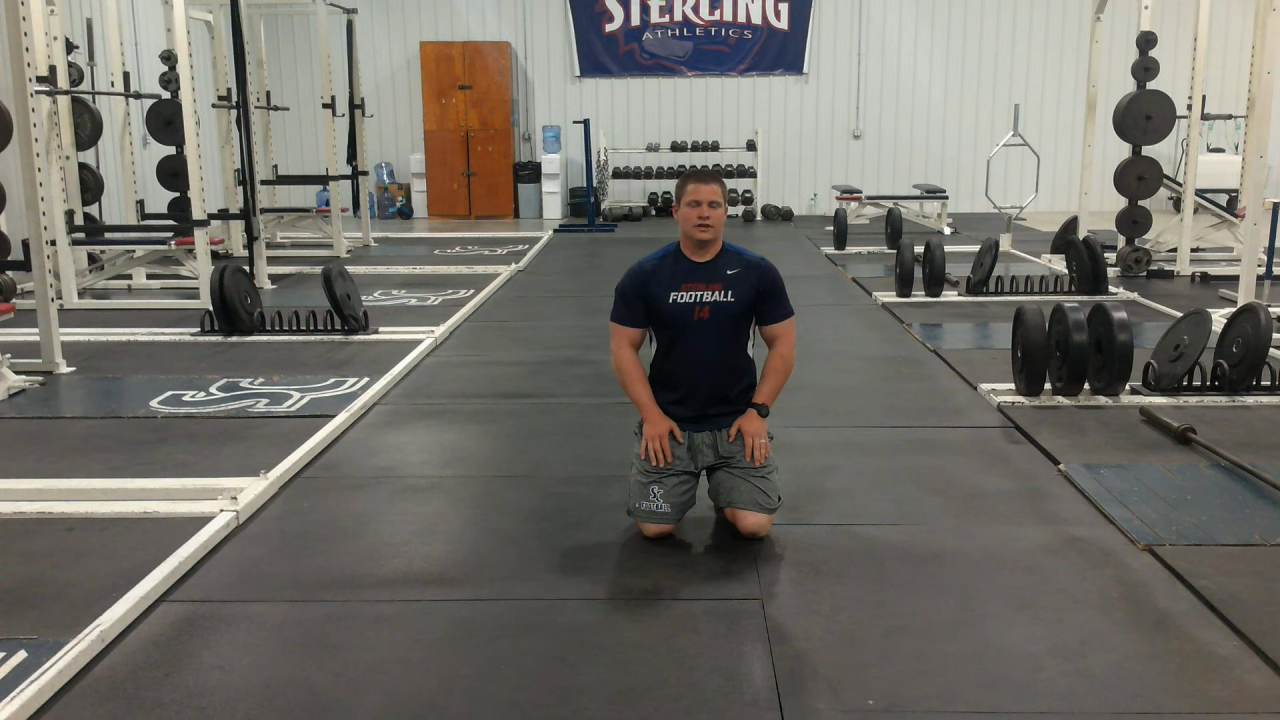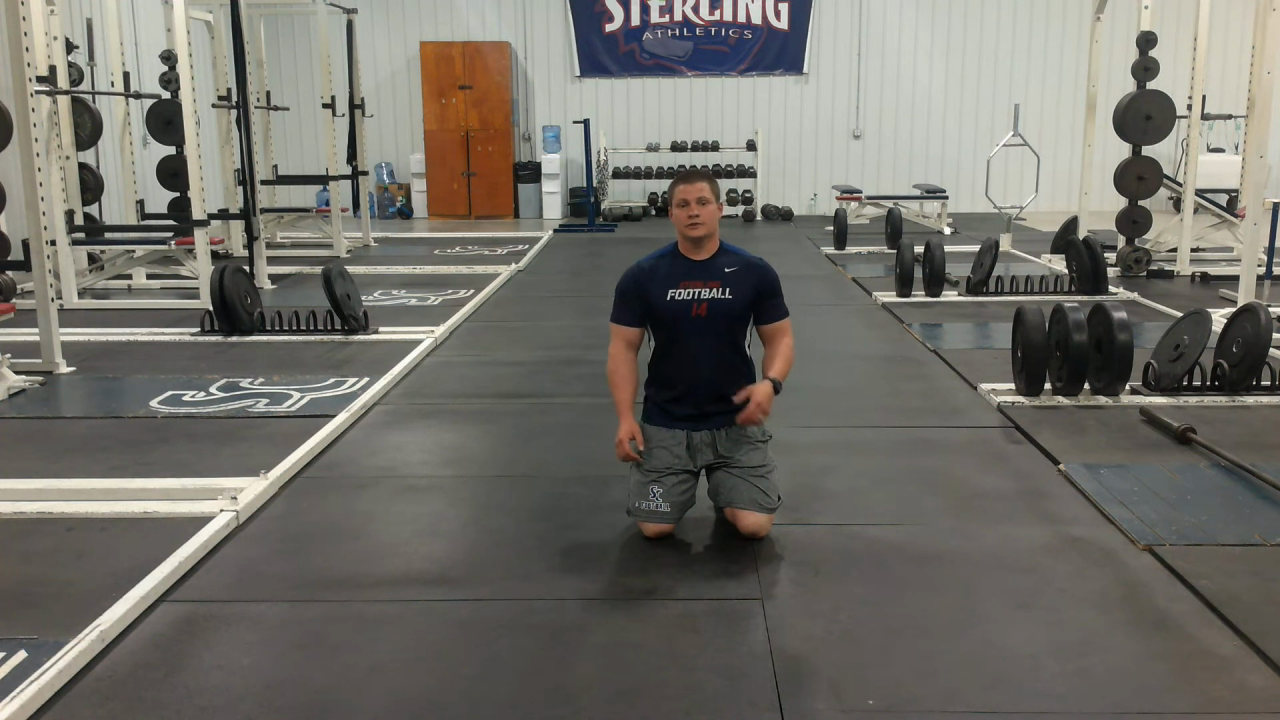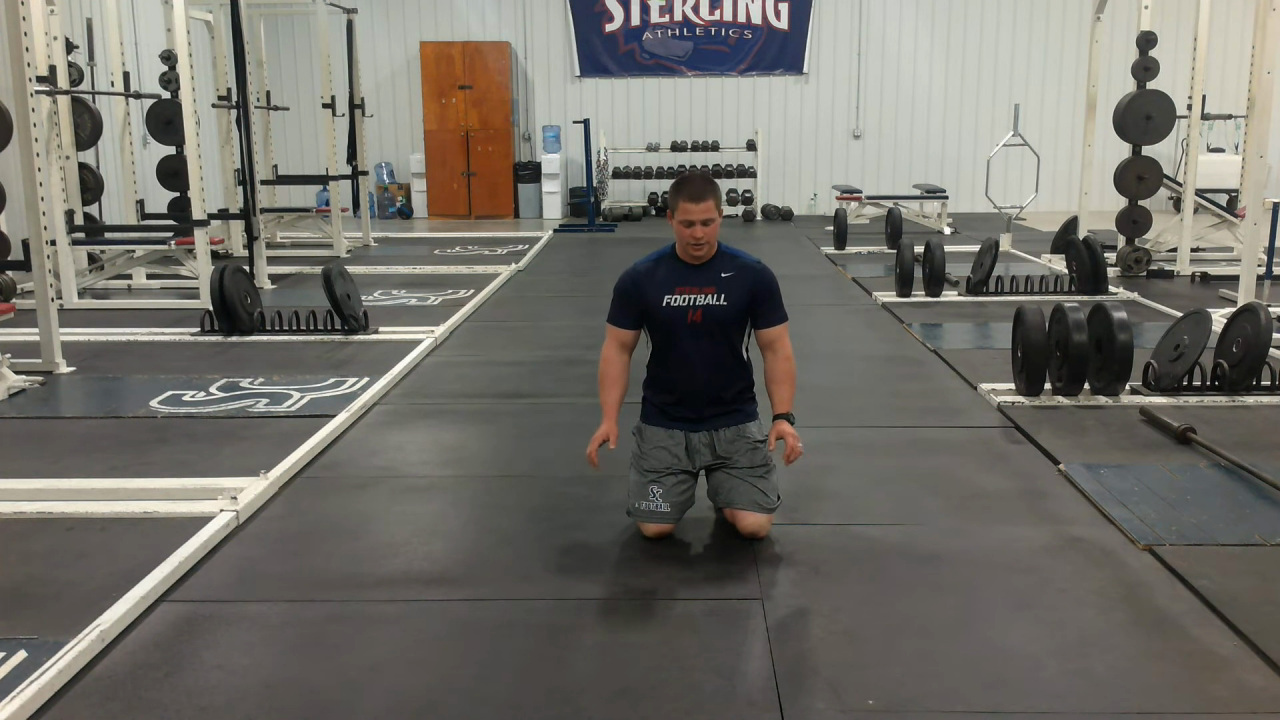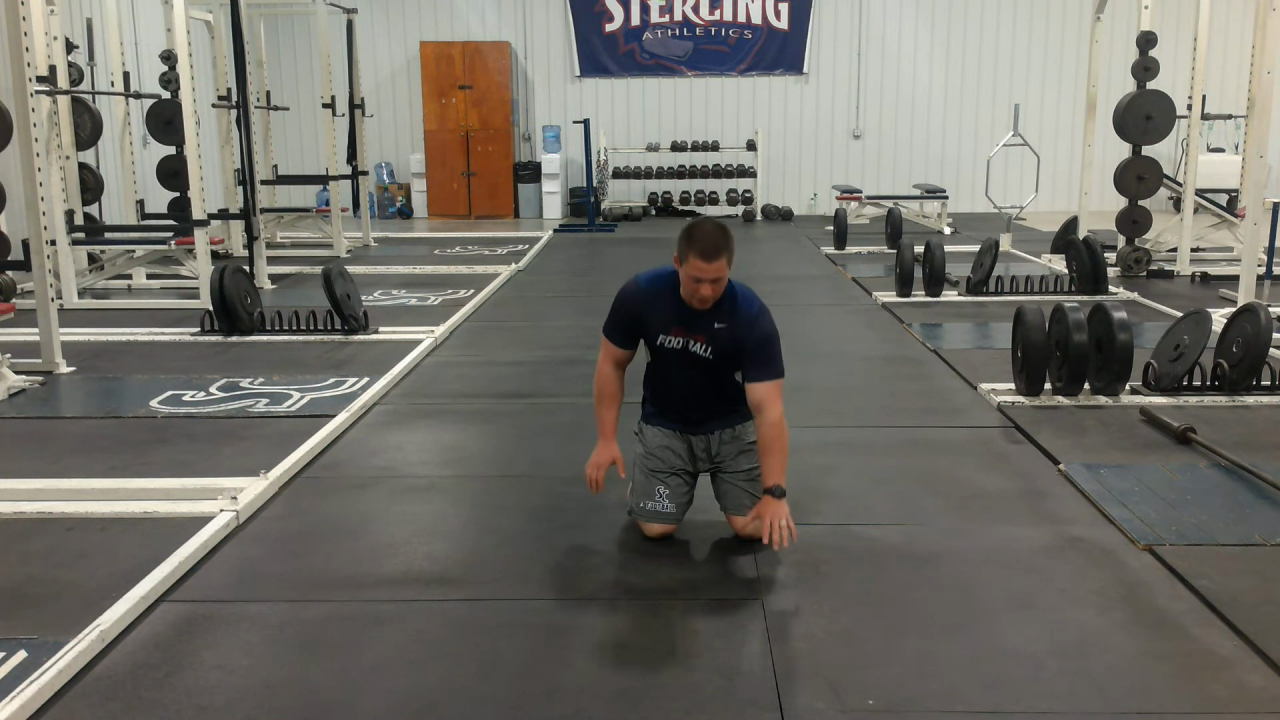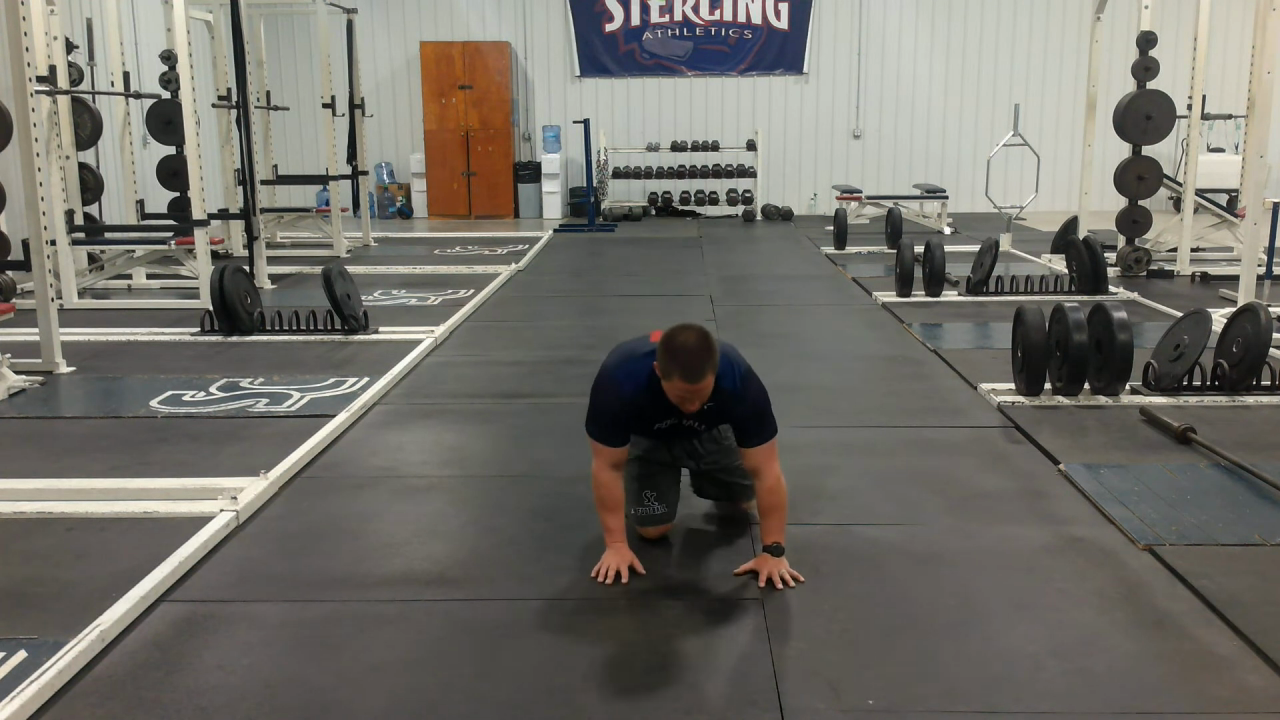
dt=1s
person 1, frame 1
left shoulder: (758, 272)
right shoulder: (643, 276)
left elbow: (782, 346)
right elbow: (624, 348)
left wrist: (758, 411)
right wrist: (651, 414)
left hip: (736, 420)
right hip: (668, 420)
left knee: (754, 524)
right knee: (655, 526)
left ankle: (721, 482)
right ankle: (689, 477)
person 1, frame 2
left shoulder: (755, 272)
right shoulder: (642, 276)
left elbow: (779, 338)
right elbow: (623, 348)
left wrist: (770, 383)
right wrist: (626, 417)
left hip: (736, 421)
right hip: (665, 422)
left knee: (754, 525)
right knee: (655, 527)
left ankle: (720, 483)
right ankle: (689, 478)
person 1, frame 3
left shoulder: (753, 275)
right shoulder: (640, 279)
left elbow: (776, 350)
right elbow: (617, 349)
left wrist: (783, 416)
right wrist: (609, 419)
left hip: (735, 421)
right hip: (664, 423)
left knee: (754, 525)
right knee: (655, 527)
left ankle: (720, 484)
right ankle: (691, 478)
person 1, frame 4
left shoulder: (752, 317)
right shoulder: (639, 295)
left elbow: (768, 409)
right elbow: (612, 364)
left wrist: (774, 493)
right wrist: (607, 440)
left hip: (733, 426)
right hip: (666, 425)
left knee: (752, 528)
right knee: (656, 527)
left ankle: (715, 477)
right ankle: (639, 480)
person 1, frame 5
left shoulder: (739, 381)
right shoulder: (619, 380)
left elbow: (766, 470)
right elbow: (607, 467)
left wrist: (773, 550)
right wrist: (616, 544)
left hip: (713, 431)
right hip: (648, 437)
right knee: (652, 528)
